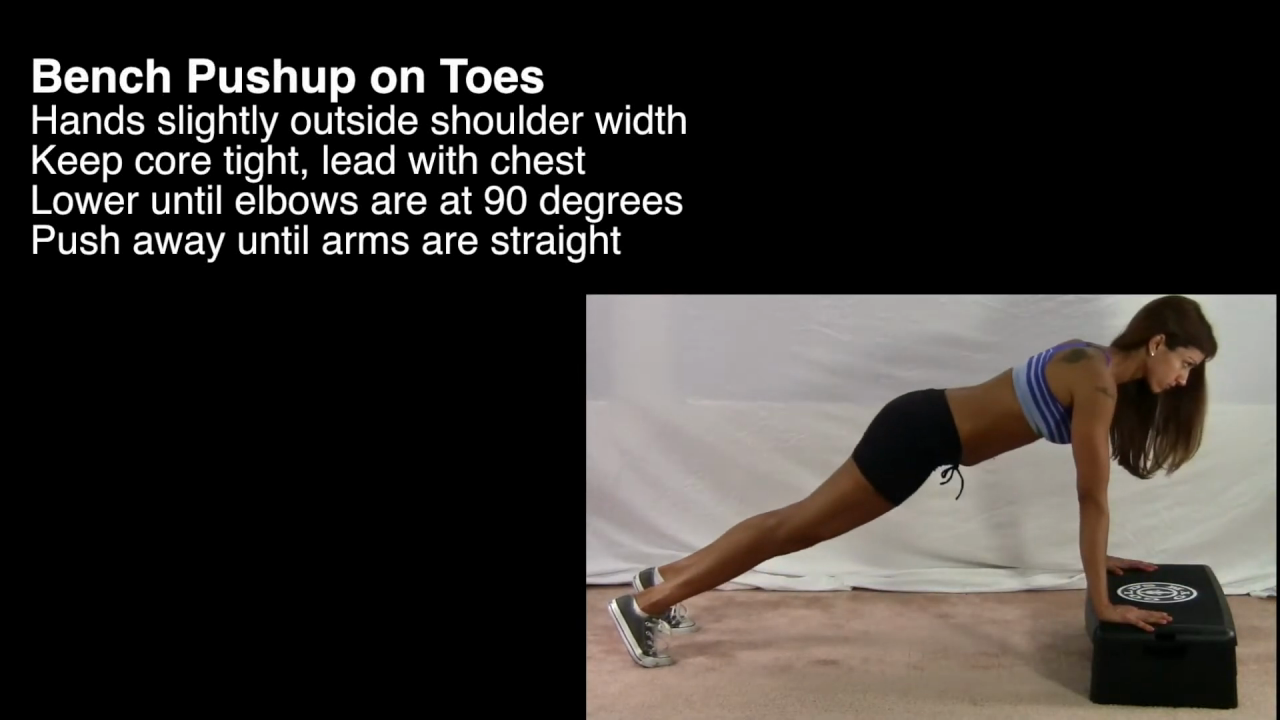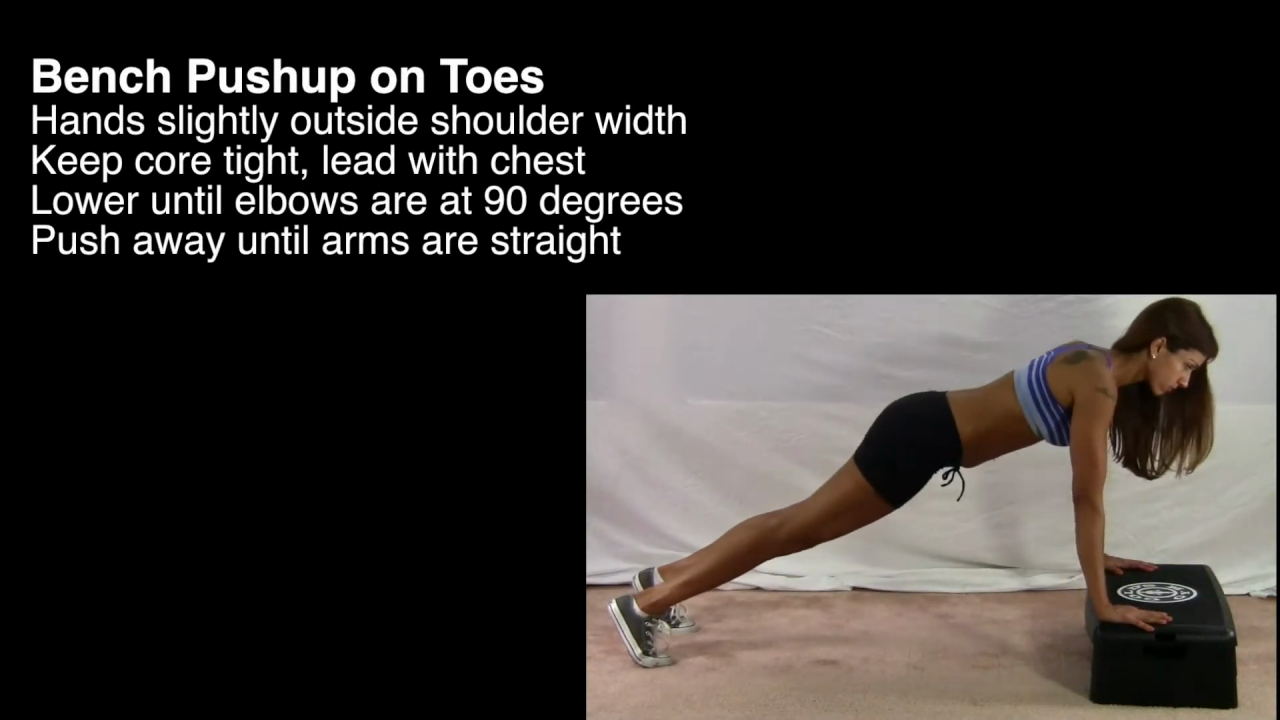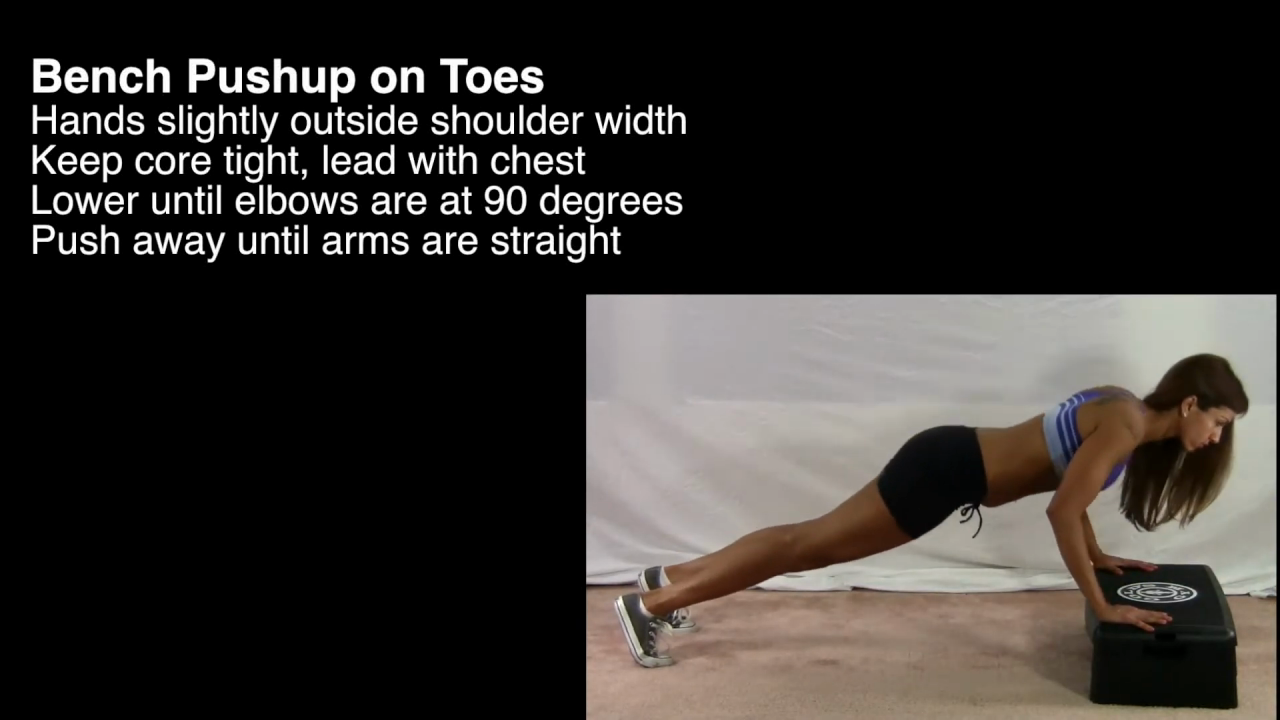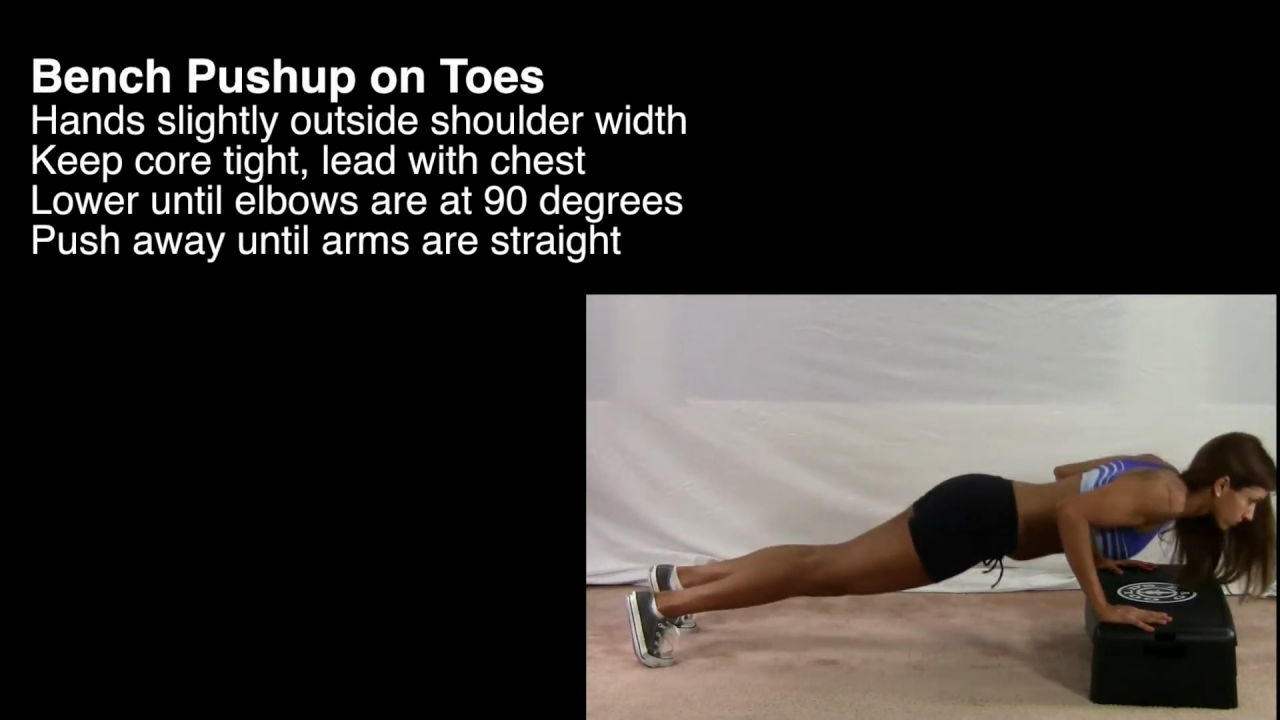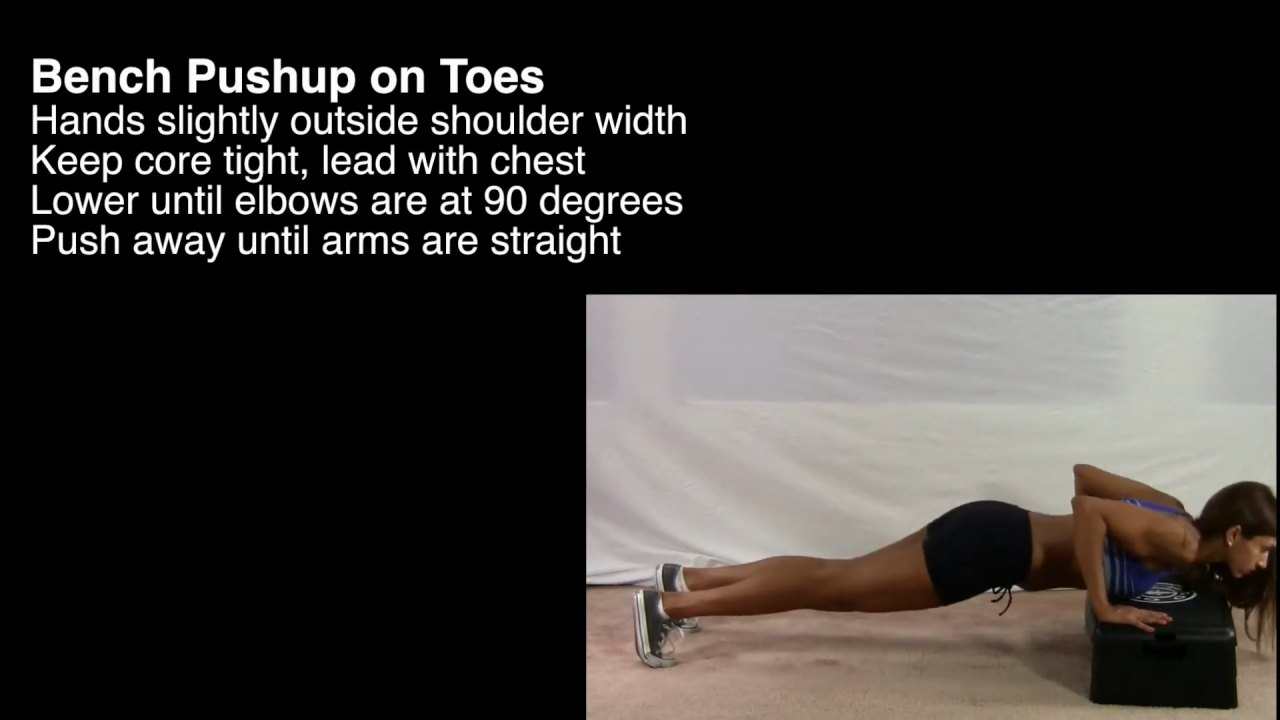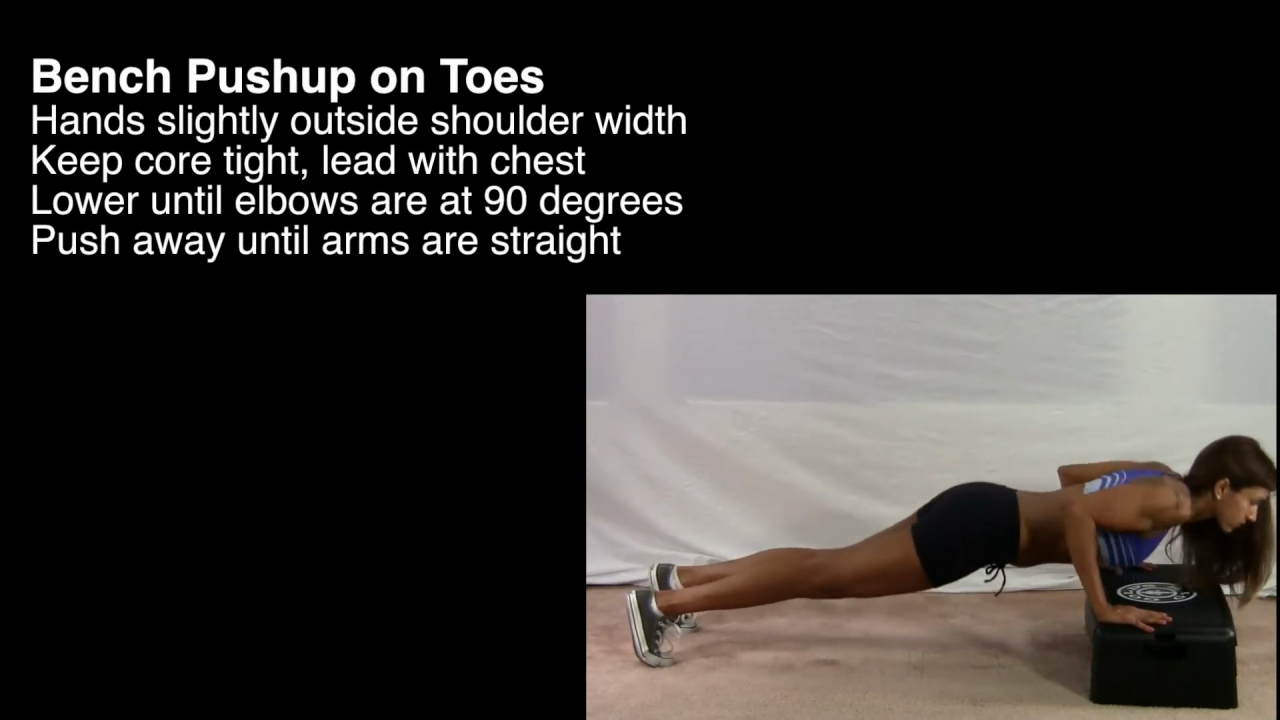
dt=0.3s
person 1, frame 1
left shoulder: (1099, 364)
right shoulder: (1099, 383)
left elbow: (1090, 490)
right elbow: (1093, 497)
left wrist: (1100, 559)
right wrist: (1103, 604)
left hip: (926, 422)
right hip: (920, 433)
left knee: (797, 522)
right knee: (795, 530)
left ankle: (661, 581)
right ankle: (643, 606)
person 1, frame 2
left shoulder: (1101, 367)
right shoulder: (1098, 385)
left elbow: (1085, 495)
right elbow: (1088, 499)
left wrist: (1098, 557)
right wrist: (1102, 603)
left hip: (929, 424)
right hip: (923, 437)
left knee: (798, 523)
right knee: (796, 531)
left ankle: (661, 580)
right ankle: (644, 604)
person 1, frame 3
left shoulder: (1128, 410)
right shoulder: (1126, 426)
left elbow: (1064, 481)
right elbow: (1061, 509)
left wrist: (1098, 557)
right wrist: (1101, 605)
left hip: (950, 459)
right hip: (946, 469)
left knee: (809, 538)
right knee: (806, 549)
left ankle: (666, 579)
right ankle: (650, 604)
person 1, frame 4
left shoulder: (1163, 474)
right shoulder: (1164, 497)
right elbow: (1068, 517)
left wrist: (1101, 558)
right wrist: (1103, 608)
left hip: (978, 504)
right hip: (978, 521)
left knee: (828, 561)
right knee: (825, 573)
left ankle: (679, 578)
right ankle: (661, 604)
person 1, frame 5
left shoulder: (1173, 511)
right shoulder: (1178, 542)
left elbow: (1083, 472)
right elbow: (1089, 511)
right wrist: (1103, 605)
left hip: (992, 530)
right hip: (990, 547)
left knee: (837, 573)
right knee: (832, 587)
left ankle: (684, 580)
right ankle: (666, 606)
person 1, frame 6
left shoulder: (1165, 477)
right shoulder: (1169, 503)
left elbow: (1070, 476)
right elbow: (1078, 510)
left wrist: (1100, 545)
right wrist: (1102, 606)
left hip: (985, 511)
right hip: (980, 528)
left knee: (828, 565)
right knee: (825, 575)
left ankle: (680, 580)
right ankle: (662, 604)
